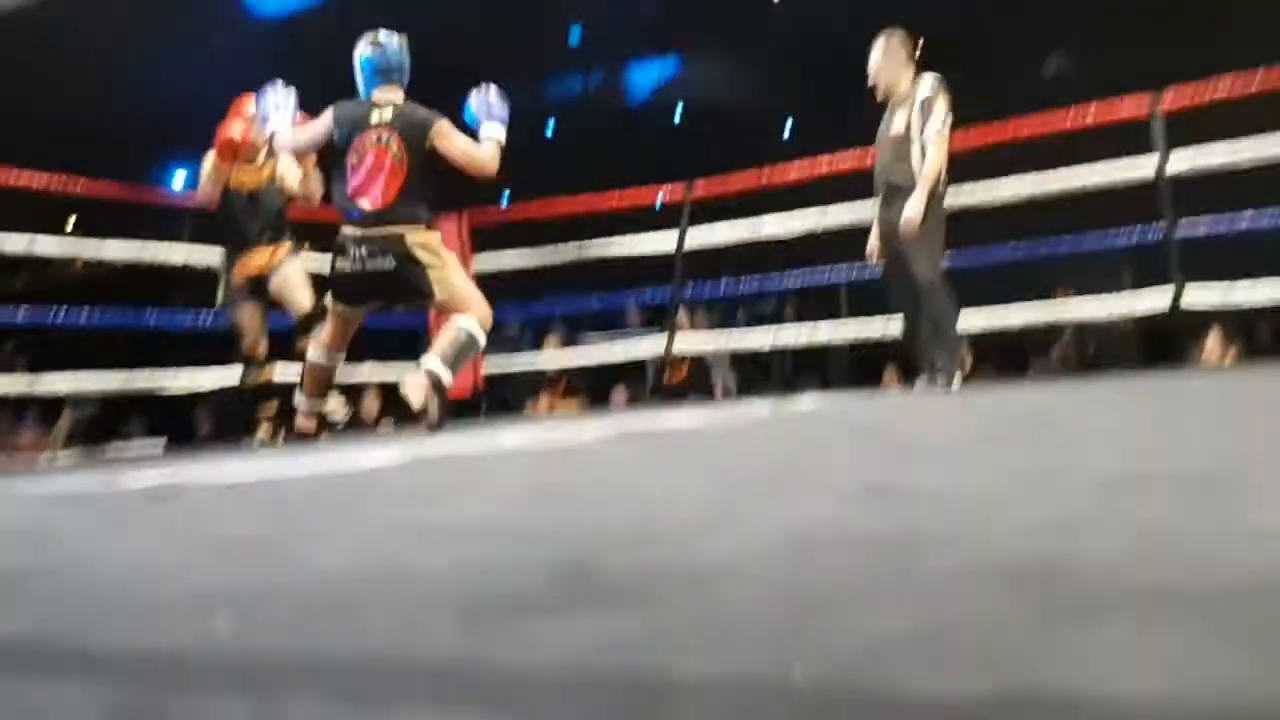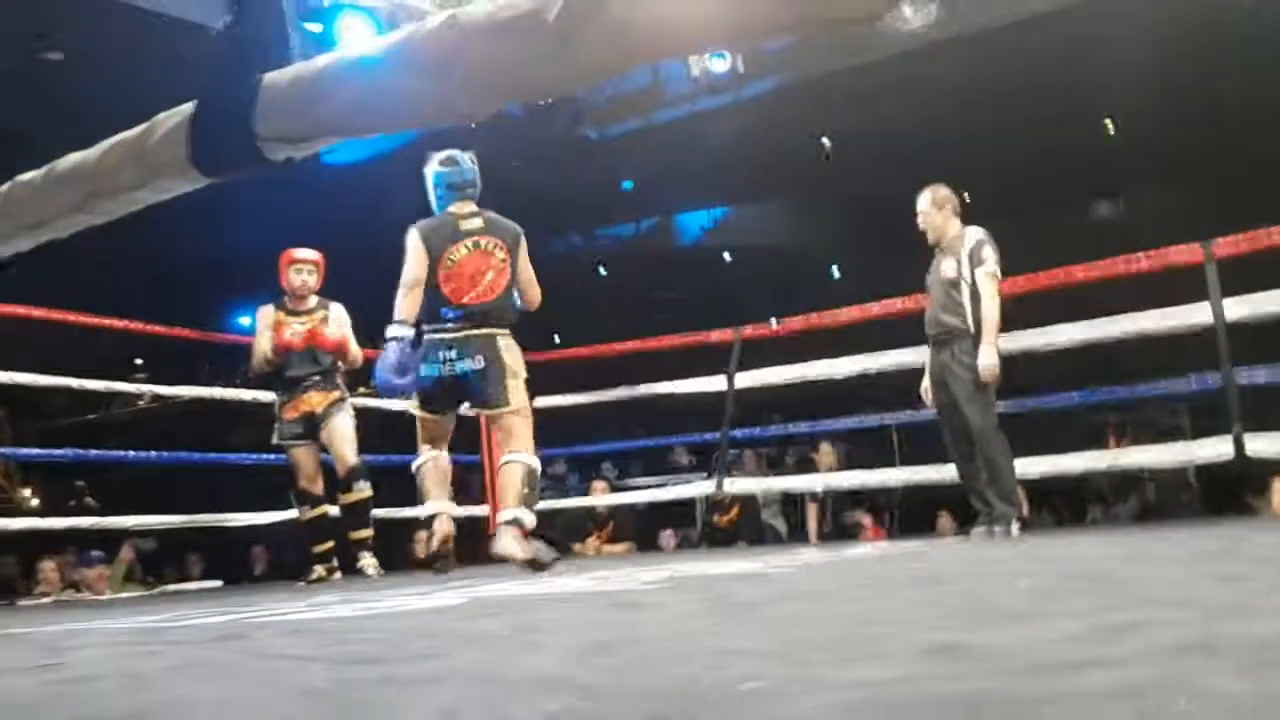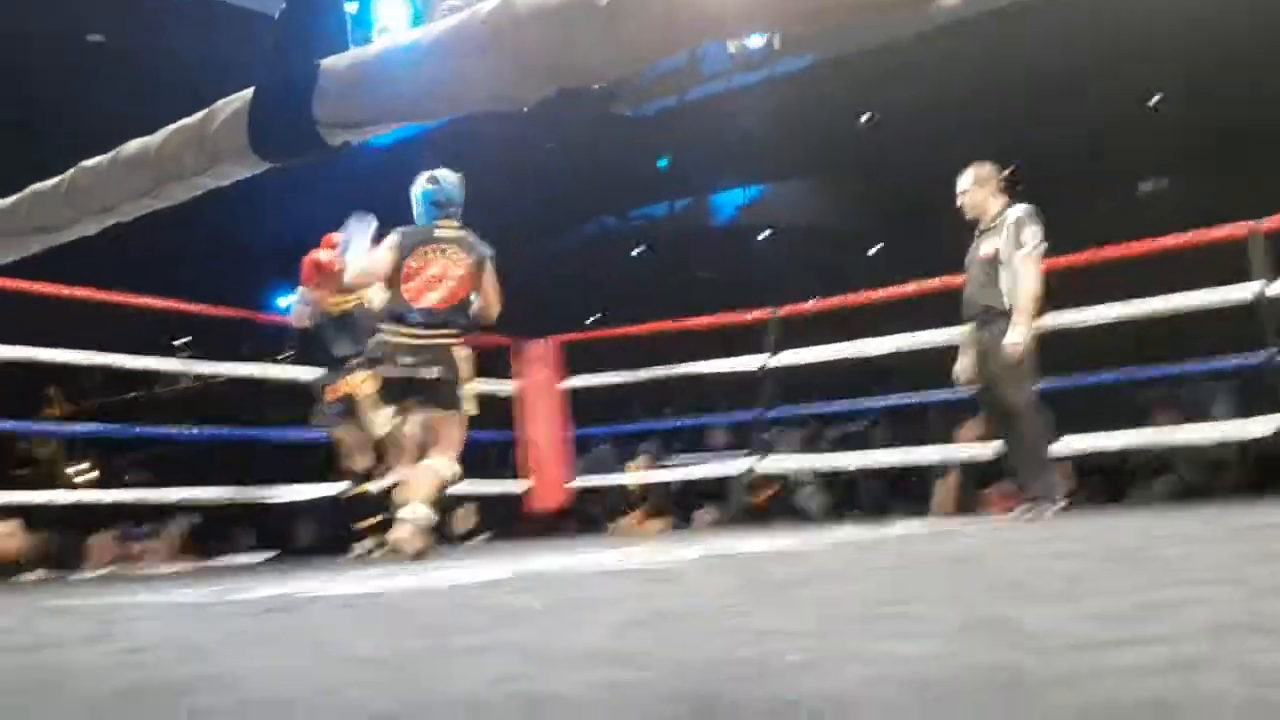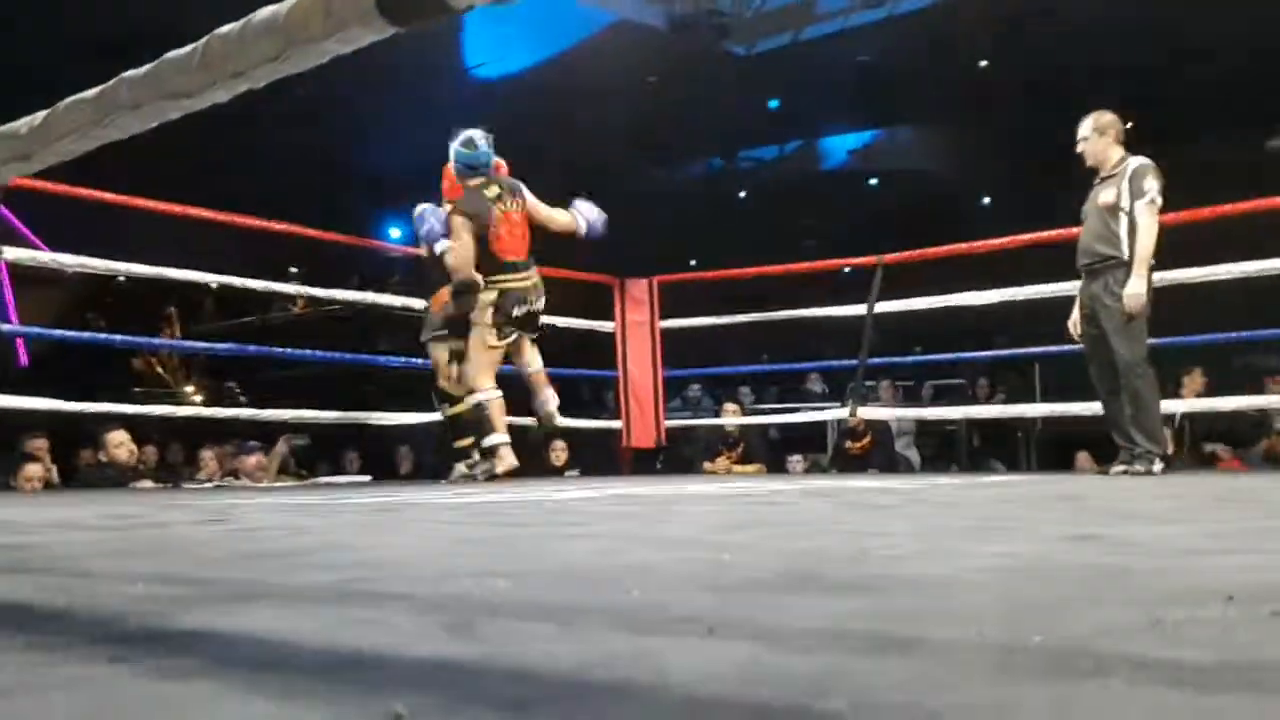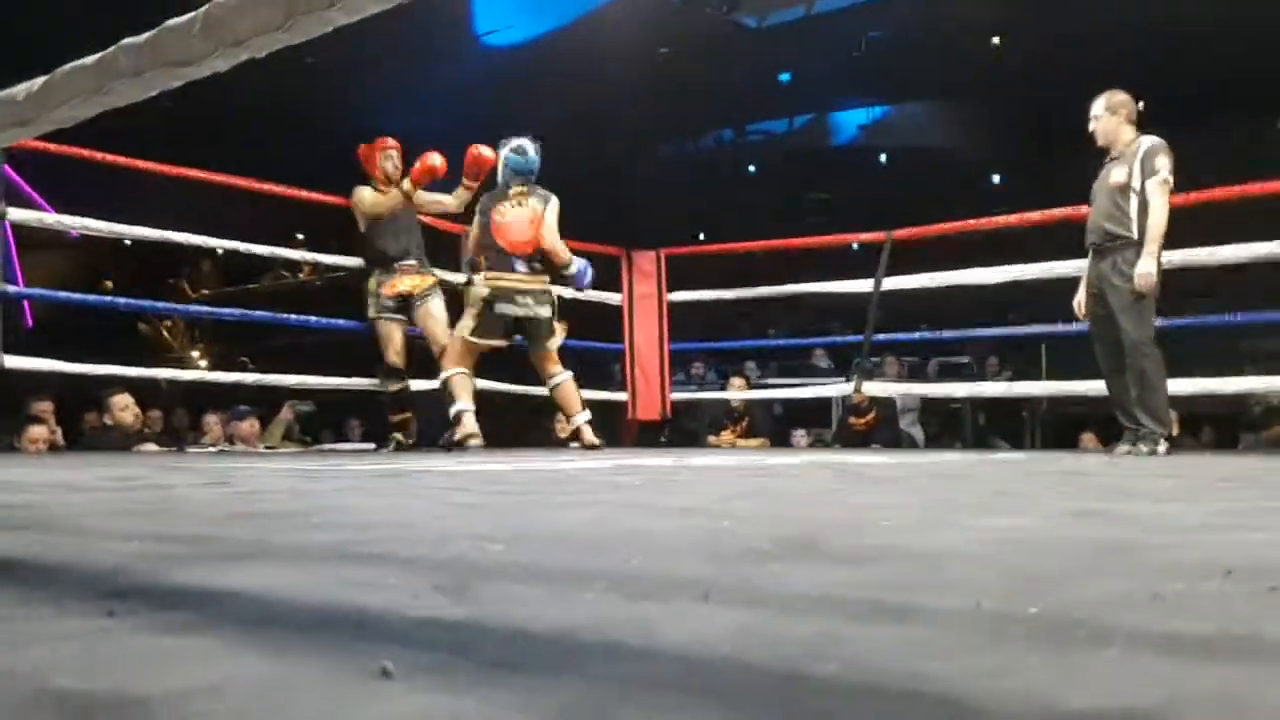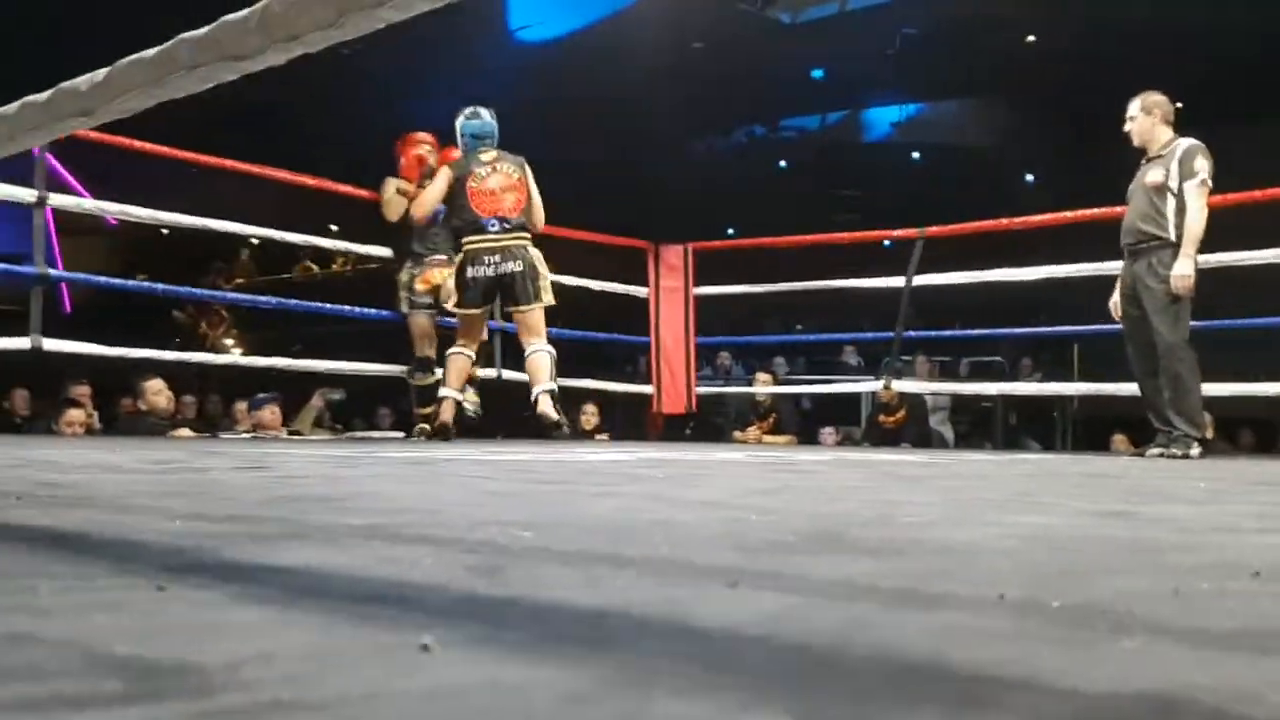
dt=0.5s
person 1, frame 1
left shoulder: (342, 116)
right shoulder: (424, 123)
left elbow: (292, 144)
right elbow: (483, 163)
left wrist: (279, 120)
right wrist: (492, 127)
left hip: (356, 245)
right hip: (406, 243)
left knee: (338, 328)
right knee: (474, 313)
left ankle: (305, 414)
right ankle: (424, 381)
person 1, frame 2
left shoulder: (423, 232)
right shoulder: (509, 232)
left elbow: (411, 286)
right elbow: (531, 301)
left wrist: (397, 344)
right wrist: (510, 293)
left hip: (440, 351)
right hip: (491, 349)
left knee: (431, 444)
right knee: (517, 444)
left ankle: (440, 522)
right ankle: (512, 530)
person 1, frame 3
left shoulder: (402, 237)
right shoulder: (478, 250)
left elbow: (358, 276)
right elbow: (489, 311)
left hip: (398, 349)
right hip: (446, 354)
left knee: (411, 431)
right knee: (445, 451)
left ankle: (408, 511)
right ankle: (413, 524)
person 1, frame 4
left shoulder: (462, 211)
right shoulder: (514, 187)
left elbow: (464, 267)
right elbow: (556, 222)
right wrist: (581, 221)
left hip: (499, 295)
right hip: (529, 286)
left knee: (478, 375)
right knee: (521, 346)
left ankle: (502, 452)
right ankle: (545, 399)
person 1, frame 5
left shoulder: (487, 202)
right shoulder: (548, 200)
left elbow: (469, 254)
right elbow: (551, 246)
right wrist: (574, 267)
left hip: (495, 293)
right hip: (536, 295)
left knee: (455, 361)
right knee: (551, 368)
left ankle: (466, 422)
right ankle: (585, 430)
person 1, frame 6
left shoulder: (453, 170)
right shoulder: (519, 165)
left elbow: (419, 213)
right elbow: (538, 222)
left wrist: (439, 208)
left hip: (476, 258)
right hip: (519, 254)
left knee: (467, 338)
right knee: (534, 338)
left ankle: (446, 409)
right ankle: (545, 401)
person 2, frame 1
left shoulder: (929, 93)
right shoulder: (890, 109)
left elbow: (936, 150)
left wrist: (917, 199)
right wrist: (877, 227)
left hip: (919, 207)
right hip: (893, 212)
left knee: (926, 282)
right knee: (903, 289)
left ankle: (946, 368)
right ankle: (930, 367)
person 2, frame 2
left shoulder: (975, 241)
right shoulder: (939, 257)
left elbow: (989, 294)
left wrist: (989, 346)
right wrist: (929, 369)
left hip: (967, 349)
right hip: (942, 353)
left knee: (983, 428)
right knee: (957, 438)
left ankle: (1006, 514)
right ankle: (986, 514)
person 2, frame 3
left shoulder: (1019, 219)
right shoulder: (981, 235)
left elbow: (1029, 272)
left wrist: (1019, 325)
right wrist: (966, 350)
left hip: (1008, 329)
right hip: (982, 334)
left knee: (1022, 406)
right knee: (998, 414)
left ankle: (1045, 493)
right ankle: (1027, 492)
person 2, frame 4
left shoulder: (1138, 169)
right shoulder: (1099, 184)
left elbow: (1147, 222)
left wrist: (1139, 277)
right wrist: (1079, 301)
left hip: (1121, 280)
right hip: (1093, 285)
left knee: (1131, 363)
right knee: (1103, 371)
left ankle: (1149, 452)
right ankle: (1127, 450)
person 2, frame 5
left shoulder: (1150, 149)
right shoulder: (1109, 165)
left elbow: (1159, 203)
left wrist: (1149, 256)
right wrist: (1085, 281)
left hip: (1129, 259)
right hip: (1100, 264)
left knee: (1138, 343)
right knee: (1109, 351)
left ankle: (1154, 433)
right ankle: (1132, 430)
person 2, frame 6
left shoulder: (1188, 151)
right shoulder: (1145, 167)
left elbow: (1197, 206)
left wrist: (1186, 258)
right wrist: (1121, 281)
left hip: (1164, 260)
right hip: (1135, 265)
left knee: (1172, 345)
right knee: (1142, 353)
left ankle: (1188, 435)
right ankle: (1165, 433)
person 3, frame 1
left shoulder: (280, 161)
right shoulder: (217, 159)
left elbow: (311, 196)
right elbow: (205, 199)
left wrist: (307, 163)
right wrist: (223, 163)
left hip: (279, 252)
right hip: (243, 261)
left knee: (307, 312)
right knee: (252, 343)
person 3, frame 2
left shoulder: (333, 310)
right shoulder: (269, 314)
left elbow: (357, 359)
right elbow: (257, 366)
left wrist: (344, 350)
right wrist: (275, 352)
left hip: (330, 396)
right hip: (292, 404)
left knee: (349, 464)
right knee: (307, 483)
left ankle: (364, 551)
right ankle: (324, 561)
person 3, frame 3
left shoulder: (369, 292)
right shoulder: (313, 294)
right elbow: (299, 322)
right wrist: (311, 290)
left hip: (369, 378)
right hip: (335, 384)
left knee: (383, 437)
right knee: (353, 460)
person 3, frame 4
right shoulder: (428, 214)
right elbow: (431, 236)
left hip: (472, 295)
right hip: (441, 303)
right knee: (445, 382)
right ankle: (465, 457)
person 3, frame 5
left shoulder: (414, 193)
right shoulder: (363, 194)
left elbow: (453, 204)
right elbow: (384, 207)
left wrist: (472, 179)
right wrist: (412, 181)
left hip: (422, 279)
right hip: (387, 284)
left knee: (444, 344)
right knee: (394, 359)
right ankle: (399, 432)
person 3, frame 6
right shoulder: (395, 184)
right elbow: (392, 214)
right wrist: (410, 179)
left hip: (448, 268)
right hip: (417, 273)
right knee: (425, 351)
left ankle: (464, 383)
right ankle: (423, 422)
